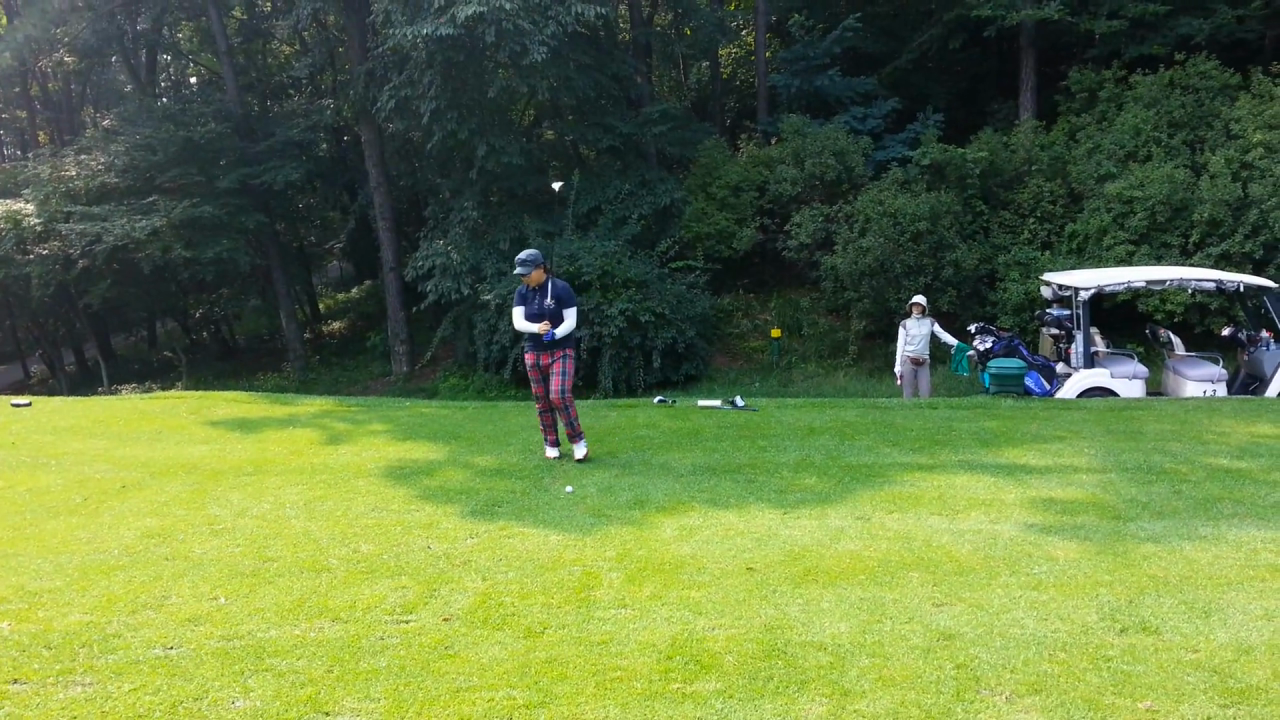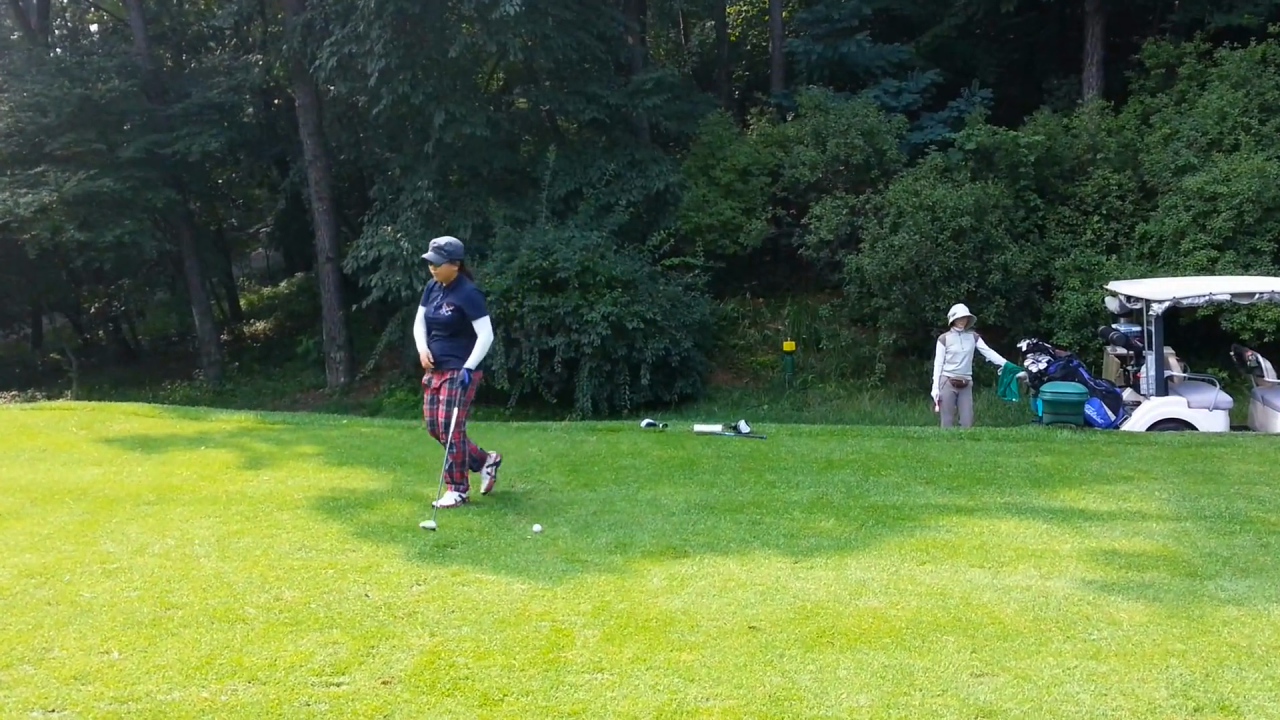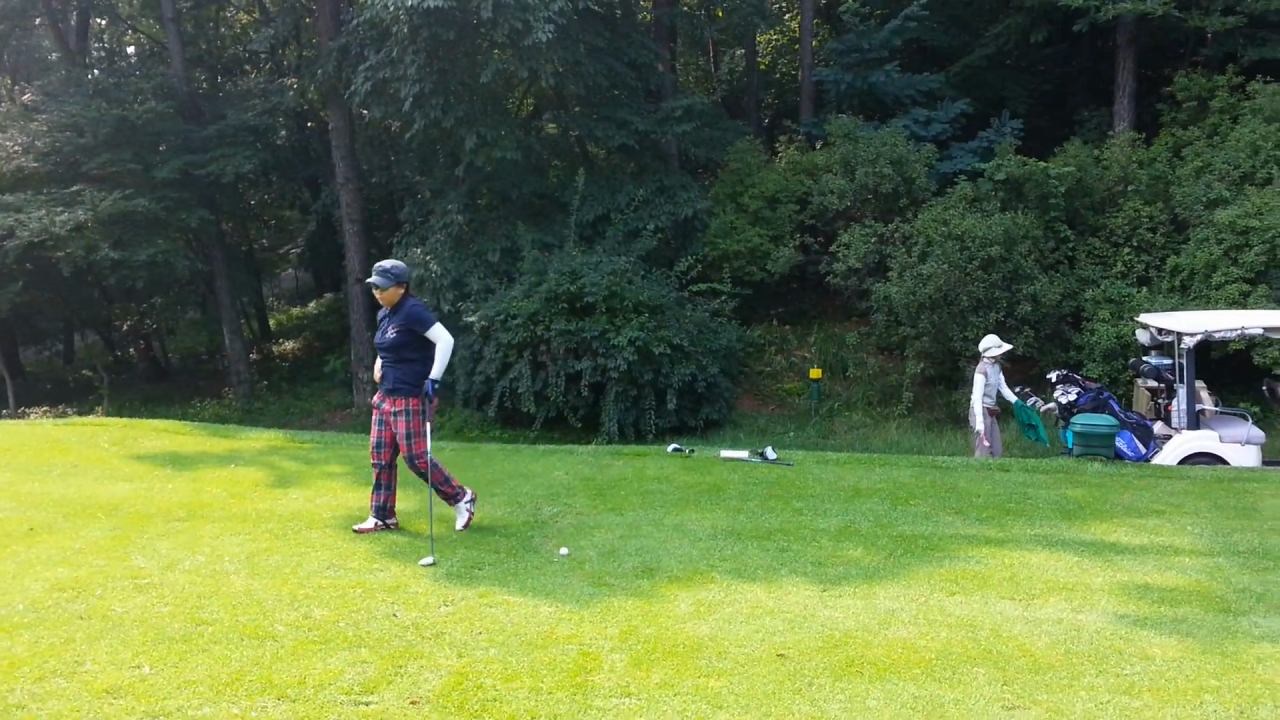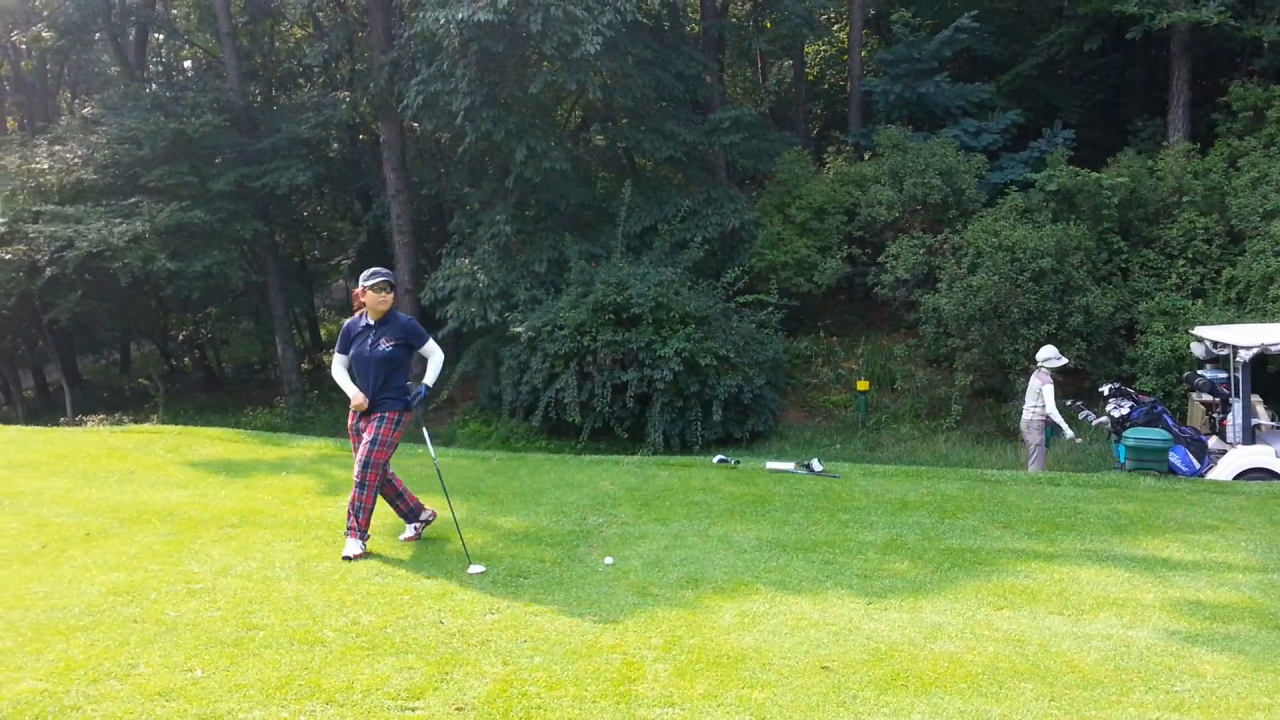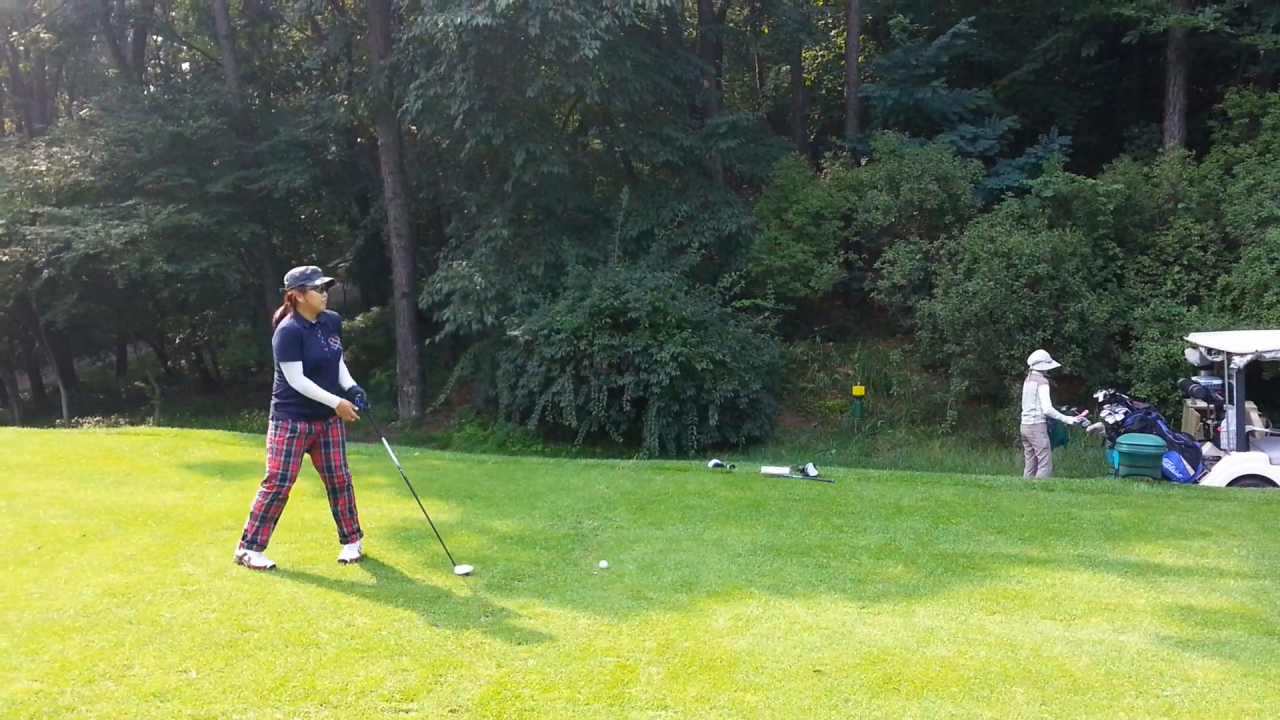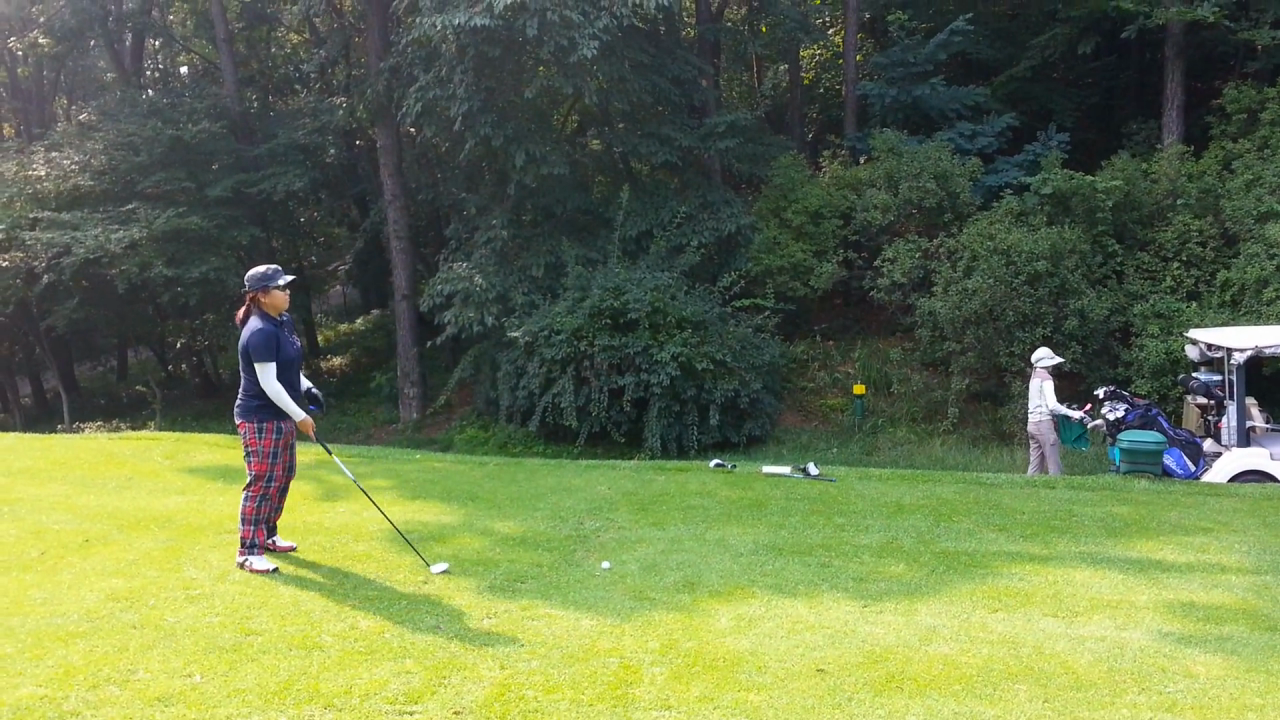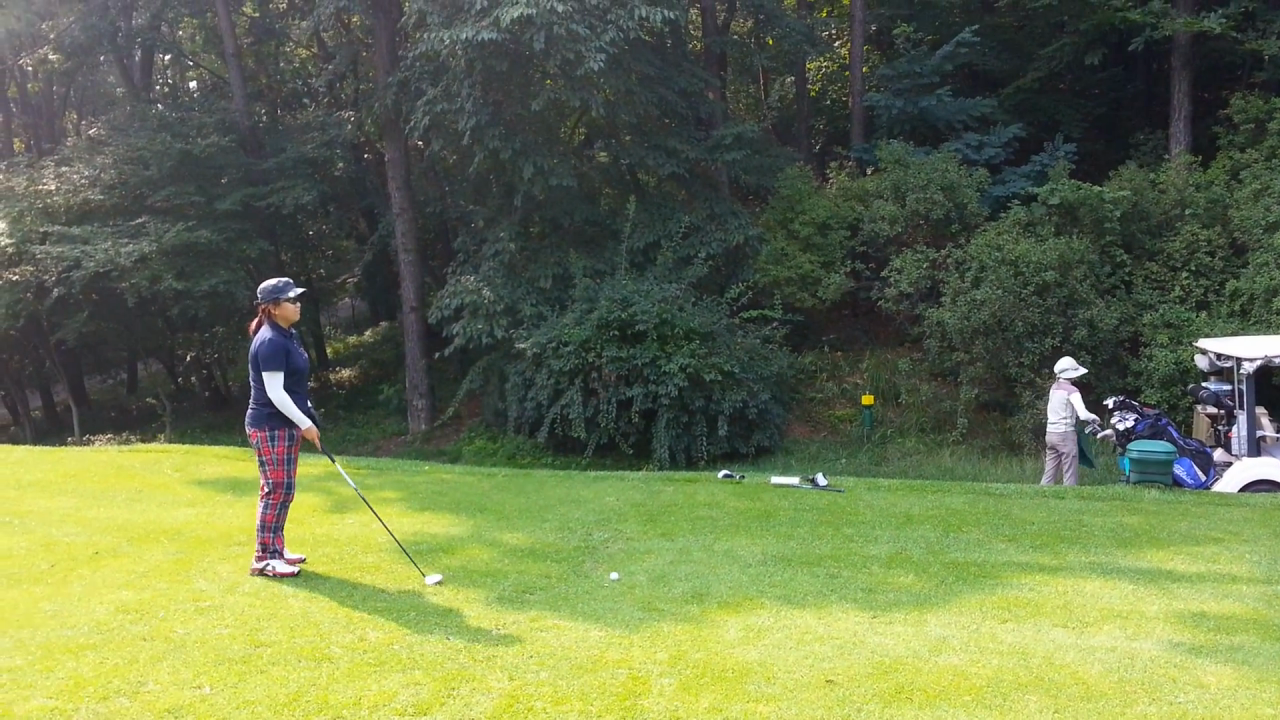
dt=0.5s
person 1, frame 1
left shoulder: (562, 288)
right shoulder: (522, 292)
left elbow: (571, 322)
right elbow: (518, 322)
left wrist: (554, 334)
right wrist: (538, 329)
left hip: (561, 351)
right hip: (534, 354)
left knee: (560, 396)
right knee: (542, 402)
left ankle: (578, 440)
right ankle: (551, 443)
person 1, frame 2
left shoulder: (469, 293)
right shoulder: (432, 287)
left elbow: (486, 335)
right elbow: (420, 322)
left wrist: (468, 368)
right wrist: (422, 348)
left hip: (460, 372)
right hip: (436, 369)
left knee: (450, 428)
right knee: (436, 426)
left ankle: (457, 489)
right ankle: (486, 460)
person 1, frame 3
left shoulder: (413, 311)
right shoulder: (384, 314)
left elbow: (446, 340)
left wrist: (433, 379)
right wrist: (379, 364)
left hip: (413, 398)
right hip: (386, 397)
left knee: (416, 458)
right knee: (380, 457)
left ankle: (461, 498)
right ankle: (383, 516)
person 1, frame 4
left shoulder: (404, 325)
right shoulder: (351, 327)
left elbow: (436, 355)
right elbow: (338, 367)
left wrist: (425, 386)
right wrist: (353, 392)
left hip: (390, 412)
right hip: (360, 412)
left knee: (366, 472)
right knee: (380, 473)
left ankle: (357, 536)
right ankle: (418, 514)
person 1, frame 5
left shoulder: (332, 321)
right shoulder: (288, 330)
right elbow: (296, 380)
left wrist: (351, 388)
right wrist: (335, 401)
left hip: (328, 417)
right hip: (290, 419)
left knee: (339, 477)
right knee: (278, 483)
left ankle: (351, 539)
right ankle: (249, 547)
person 1, frame 6
left shoulder: (284, 322)
right shoulder: (260, 332)
right elbow: (268, 383)
left wrist: (306, 388)
right wrist: (300, 416)
left hip: (279, 415)
right hip: (259, 418)
left knee: (282, 477)
right knee: (262, 482)
left ankle: (267, 535)
right ankle: (249, 552)
person 1, frame 7
left shoulder: (288, 336)
right shoulder: (271, 342)
right elbow: (275, 393)
left wrist: (307, 409)
right wrist: (305, 423)
left hip: (284, 425)
right hip: (270, 426)
left knee: (278, 488)
right knee: (279, 489)
left ankle: (273, 548)
right ankle: (265, 558)
